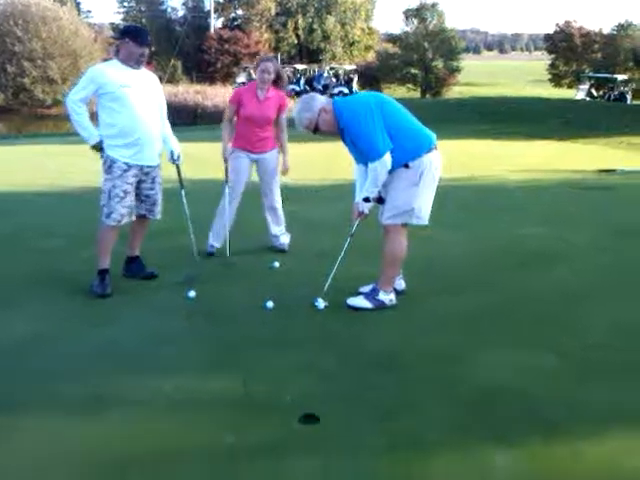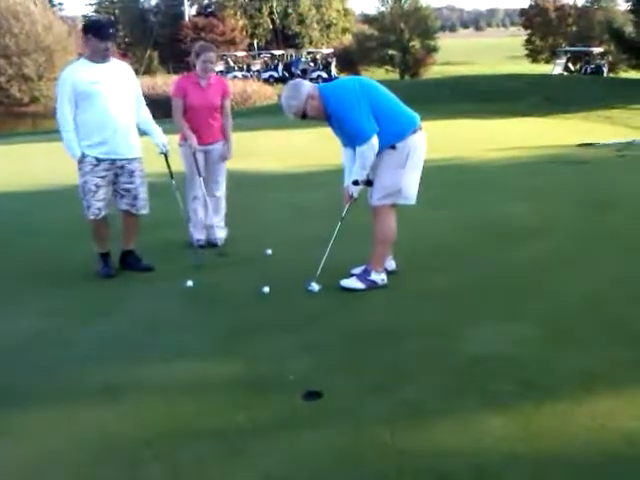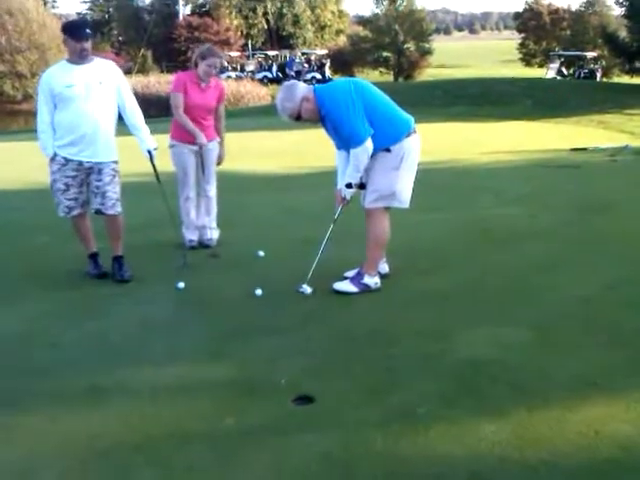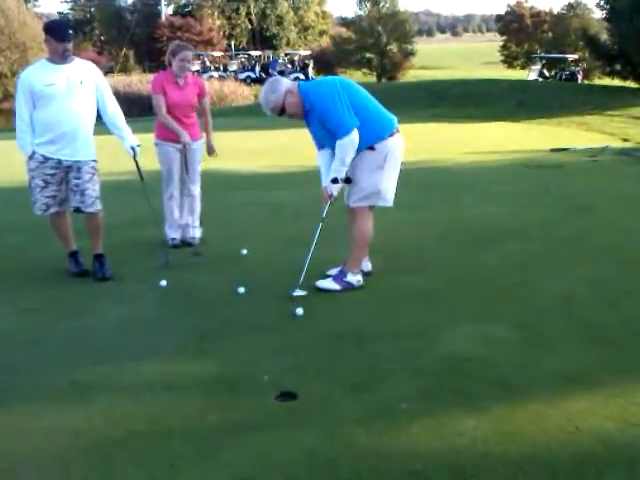
dt=1s
person 1, frame 1
left shoulder: (151, 78)
right shoulder: (101, 73)
left elbow: (161, 116)
right elbow: (74, 102)
left wrist: (172, 144)
right wrist: (93, 137)
left hip: (151, 160)
right hip: (120, 159)
left knee: (144, 212)
right knee: (113, 216)
left ankle: (132, 261)
right ankle: (102, 273)
person 1, frame 2
left shoulder: (124, 69)
right shoulder: (72, 75)
left elbow: (140, 108)
right elbow: (65, 117)
left wrist: (157, 135)
right wrist: (76, 153)
left hip: (129, 153)
right hip: (94, 157)
left knee: (133, 207)
right knee: (97, 211)
left ankle: (128, 255)
right ankle: (104, 257)
person 1, frame 3
left shoulder: (109, 69)
right shoulder: (51, 77)
left elbow: (130, 108)
right elbow: (45, 119)
left wrist: (146, 140)
right wrist: (49, 152)
left hip: (104, 155)
right hip: (67, 157)
left knee: (112, 209)
right knee: (76, 211)
left ankle: (118, 259)
right ankle: (93, 257)
person 1, frame 4
left shoulder: (89, 70)
right shoulder: (30, 76)
left elbow: (109, 107)
right elbow: (23, 118)
left wrist: (127, 138)
right wrist: (28, 151)
left hip: (83, 154)
right hip: (46, 156)
left knee: (92, 207)
right knee: (56, 208)
left ankle: (99, 257)
right ankle: (73, 255)
person 2, frame 1
left shoulder: (355, 112)
right shoulder: (345, 120)
left elbow: (381, 160)
right elbow: (363, 160)
left wrist: (367, 198)
right wrist: (360, 199)
left hip: (418, 161)
right hip: (405, 163)
left knee: (394, 224)
right knee: (392, 222)
left ankle: (384, 292)
right ankle: (394, 280)
person 2, frame 2
left shoulder: (342, 97)
right shoulder: (332, 103)
left elbow: (368, 143)
right elbow: (350, 144)
left wrist: (356, 181)
right wrist: (349, 182)
left hip: (403, 142)
right hip: (390, 144)
left knee: (383, 205)
right knee: (380, 203)
left ankle: (376, 272)
right ankle: (384, 260)
person 2, frame 3
left shoulder: (336, 99)
right shoulder: (326, 105)
left elbow: (362, 145)
right elbow: (344, 146)
left wrist: (350, 184)
right wrist: (341, 185)
left hip: (397, 144)
right hip: (384, 146)
left knee: (376, 208)
right knee: (374, 206)
left ankle: (369, 276)
right ankle: (378, 263)
person 2, frame 4
left shoulder: (322, 93)
right shoulder: (310, 107)
left elbow: (349, 137)
right elbow: (324, 146)
left wrist: (335, 178)
right wrist: (327, 183)
left hip: (381, 144)
right hip: (366, 147)
left knee: (361, 207)
right knee: (356, 206)
left ankle: (352, 274)
right ankle: (360, 262)
person 3, frame 1
left shoulder: (280, 98)
right shoulder: (240, 93)
left elbow: (282, 130)
right elbow: (227, 120)
left wrist: (285, 157)
right wrist: (226, 144)
left hip: (268, 153)
right hip: (241, 152)
left knee: (272, 196)
right knee: (233, 194)
left ankle: (279, 237)
right ankle: (215, 240)
person 3, frame 2
left shoulder: (222, 84)
right shoulder: (182, 83)
left elbow: (227, 117)
right elbow: (177, 115)
left wrist: (228, 144)
right wrist: (189, 135)
left hip: (217, 143)
right hip: (191, 143)
left knee: (216, 188)
right knee: (195, 190)
left ankle: (216, 231)
right ankle: (198, 233)
person 3, frame 3
left shoulder: (218, 86)
right shoulder: (181, 79)
left elbow: (219, 118)
right elbow: (178, 112)
left wrist: (221, 146)
right wrist: (197, 133)
left hip: (209, 142)
right hip: (183, 143)
left knee: (208, 188)
right knee: (187, 190)
left ankle: (208, 232)
right ankle: (190, 234)
person 3, frame 4
left shoulder: (197, 82)
right shoulder: (159, 80)
left elbow: (206, 113)
right elbow: (161, 114)
left wrist: (209, 140)
right wrist: (180, 133)
left hip: (194, 141)
right hip: (167, 142)
left knee: (192, 186)
right knee: (172, 187)
left ankle: (191, 230)
right ankle: (173, 232)
